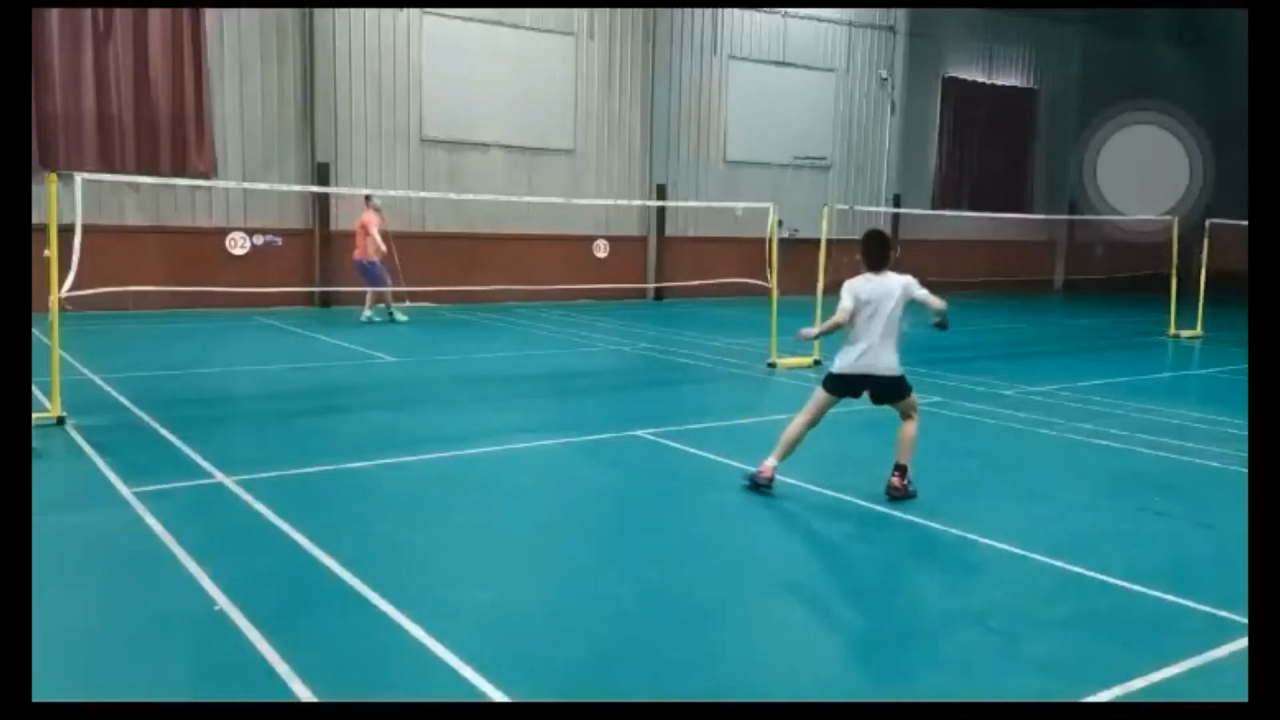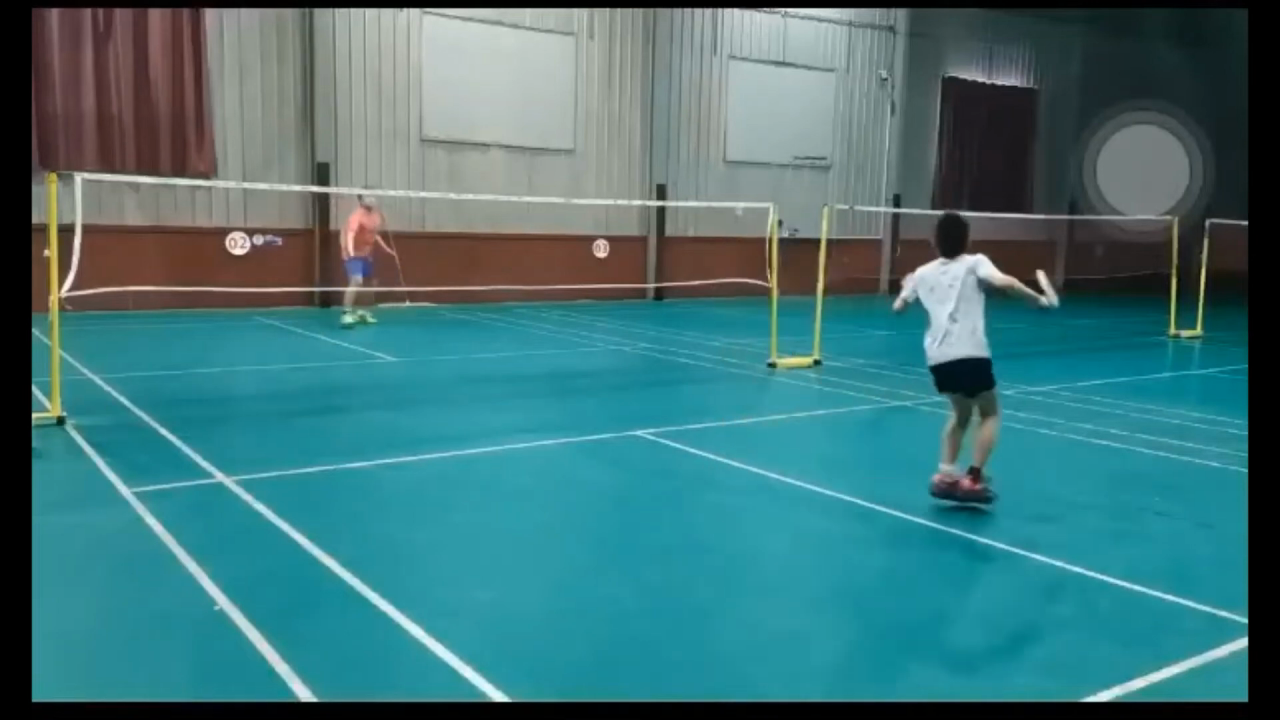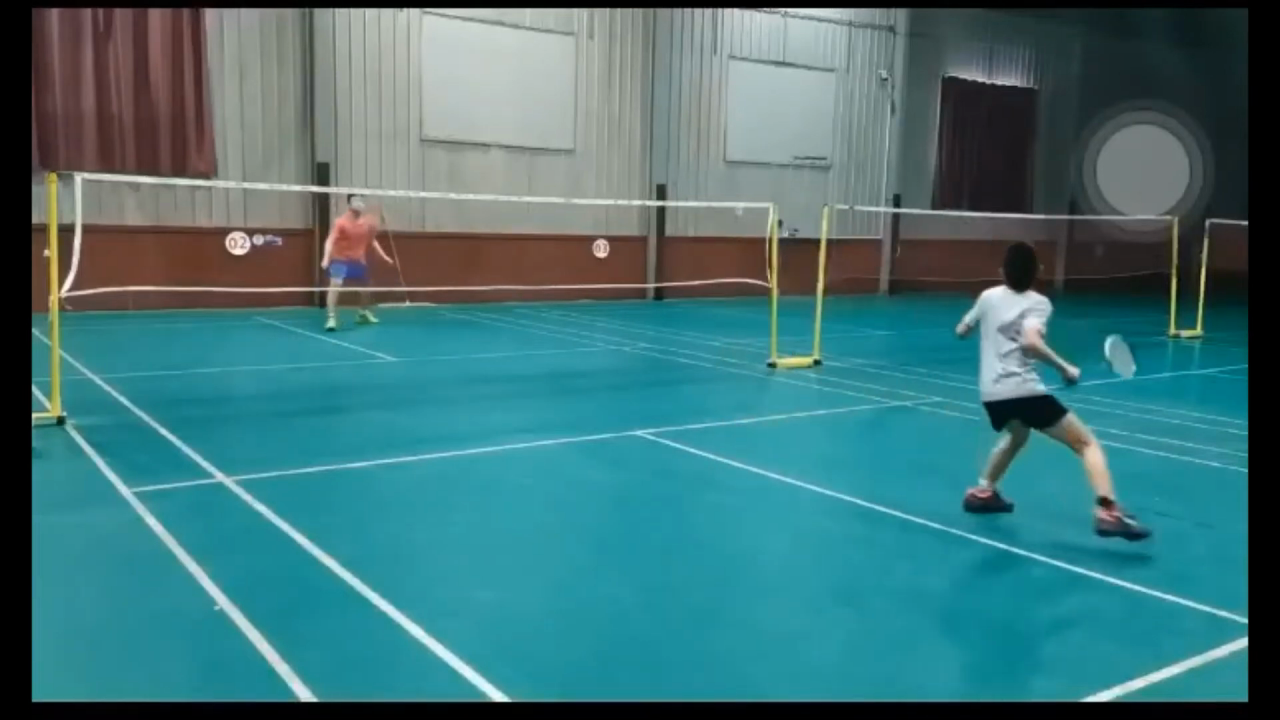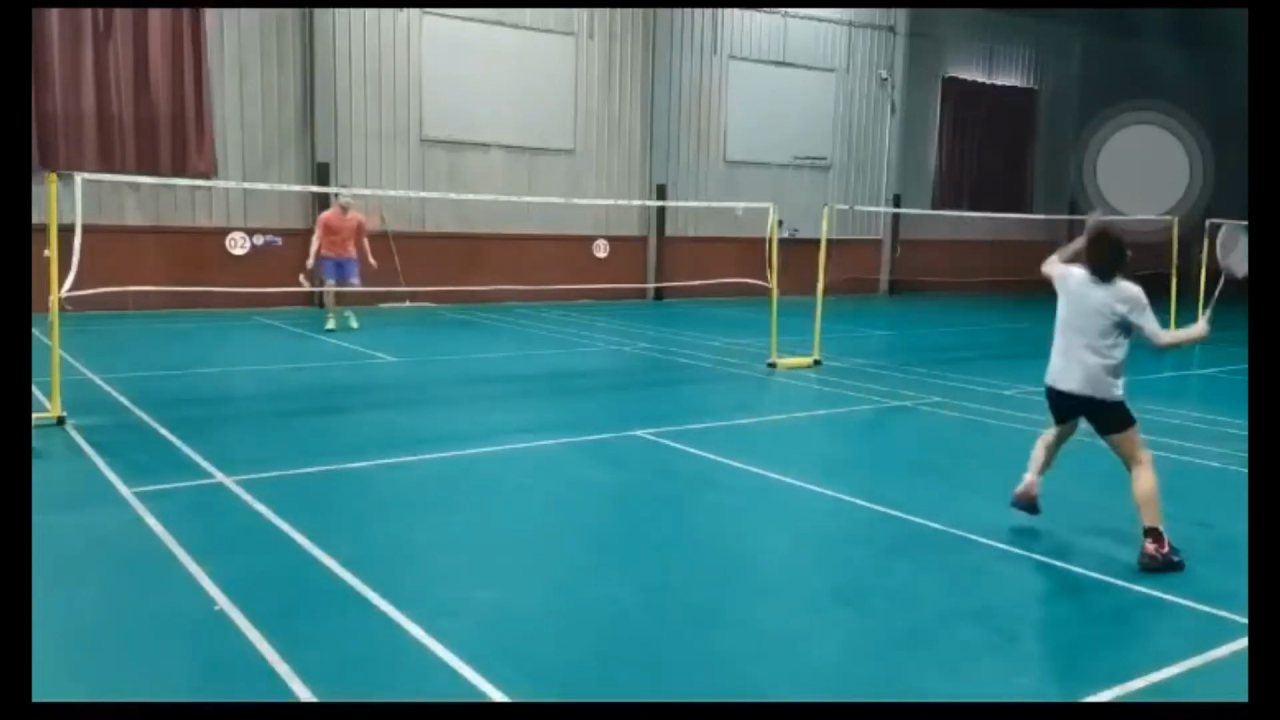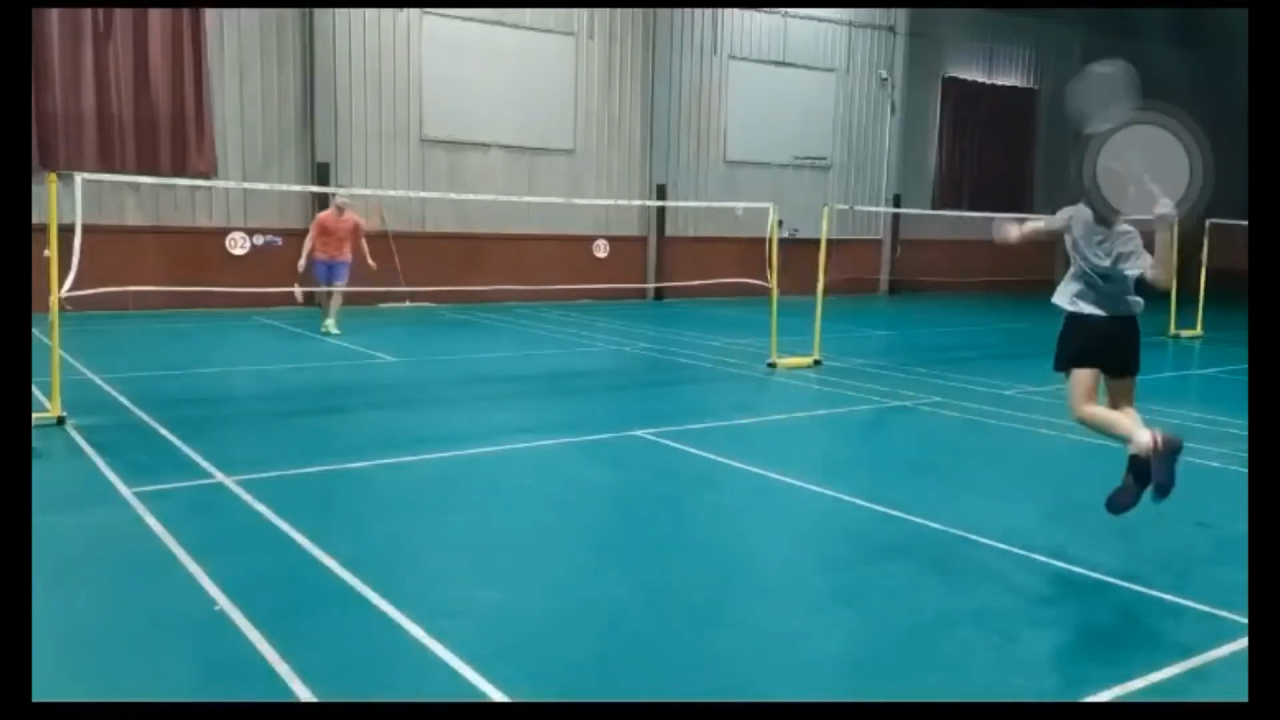
dt=0.2s
person 1, frame 1
left shoulder: (853, 286)
right shoulder: (904, 283)
left elbow: (841, 319)
right elbow: (939, 307)
left wrist: (814, 333)
right wrist: (942, 319)
left hip: (849, 367)
right hip: (886, 369)
left knee: (808, 417)
right knee: (911, 415)
left ankle: (767, 470)
right ankle: (899, 478)
person 1, frame 2
left shoulder: (923, 272)
right shoulder: (974, 263)
left elbow: (898, 307)
right elbow: (1003, 282)
left wrist: (907, 287)
right wrist: (1037, 298)
left hip: (938, 357)
right hip: (970, 355)
left knee: (962, 415)
right knee: (990, 416)
left ankle: (946, 477)
right ankle: (972, 479)
person 1, frame 3
left shoulder: (988, 297)
right shoulder: (1038, 303)
left elbow: (961, 330)
right elbow: (1030, 342)
right wrist: (1065, 368)
left hip: (992, 393)
right hip: (1023, 392)
left knee: (1016, 437)
right knee: (1088, 445)
left ankle: (982, 492)
right ankle: (1108, 514)
person 1, frame 4
left shoulder: (1071, 277)
right shoulder: (1131, 295)
left elbow: (1048, 265)
right elbow: (1159, 340)
left wrist: (1082, 239)
right wrist: (1195, 332)
left hip: (1059, 385)
right hip: (1099, 391)
left knee: (1059, 432)
right knee: (1141, 463)
left ankle: (1029, 486)
right ankle: (1154, 545)
person 1, frame 5
left shoulder: (1076, 217)
right shoulder: (1128, 237)
right elbow: (1162, 282)
left wrist: (1014, 233)
right wrist: (1165, 226)
left hip: (1087, 326)
right hip: (1124, 326)
left knee: (1084, 409)
right knee: (1124, 406)
left ankle: (1152, 443)
right ankle: (1141, 465)
